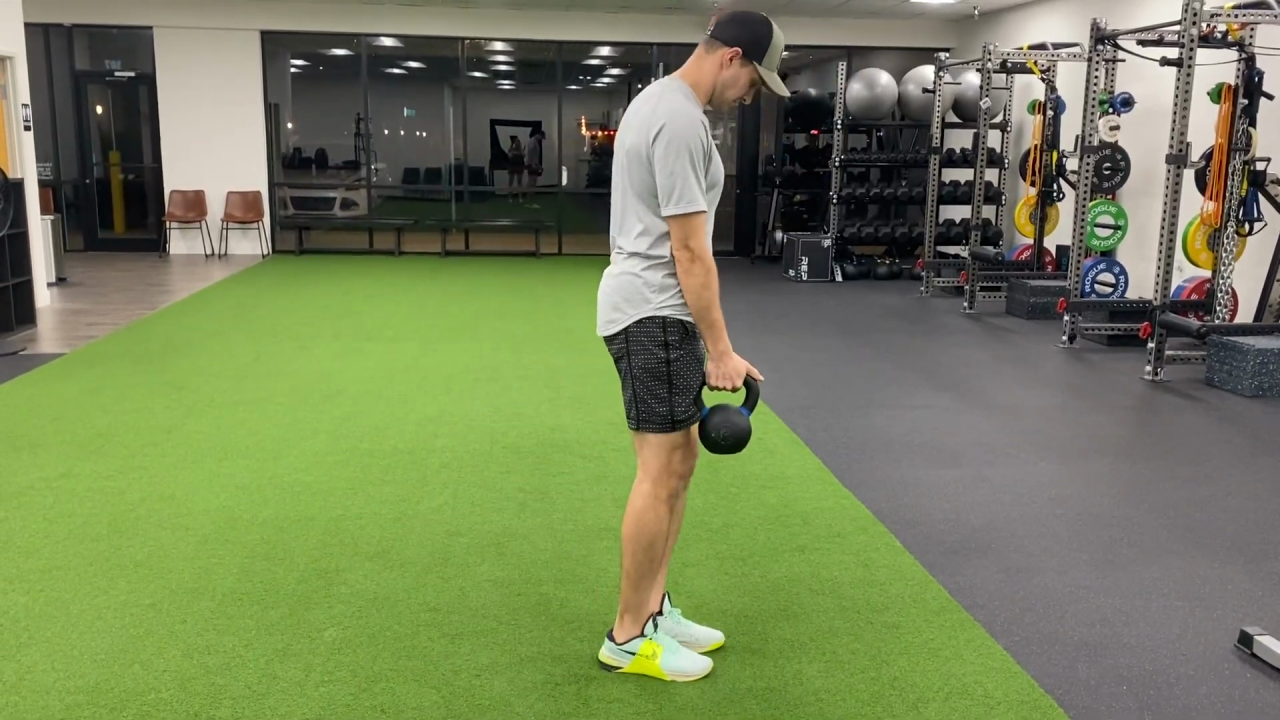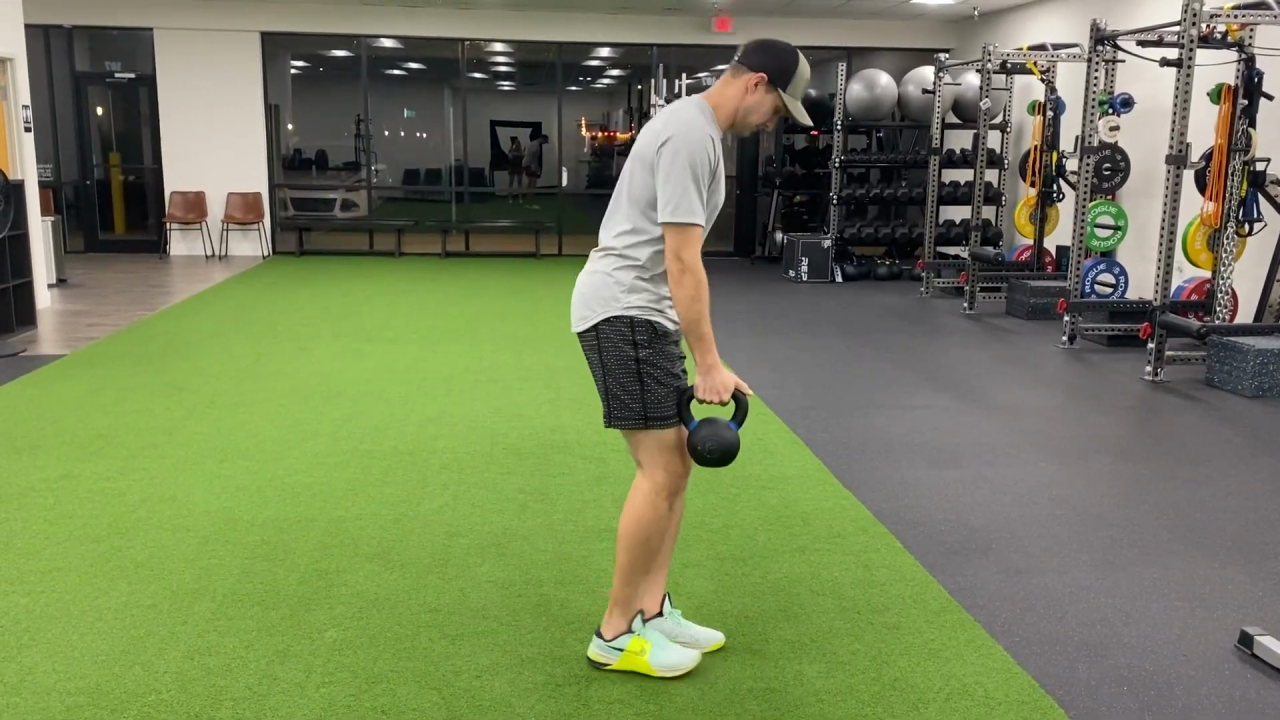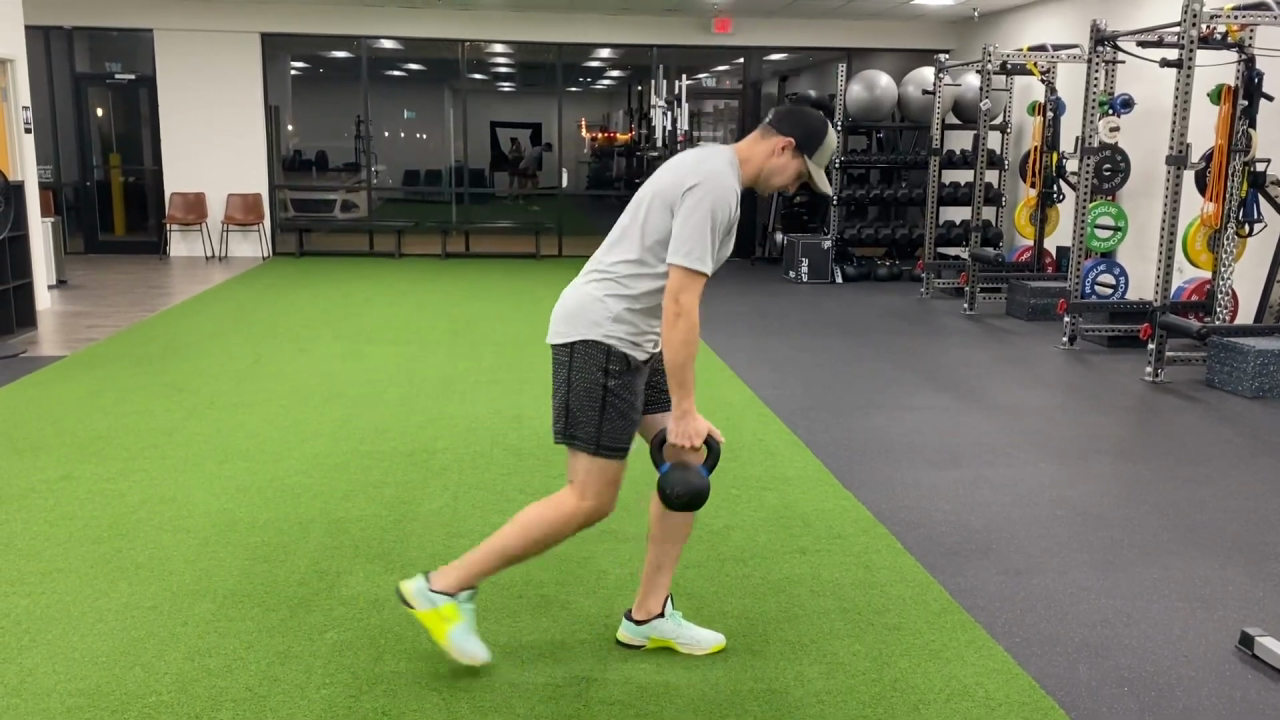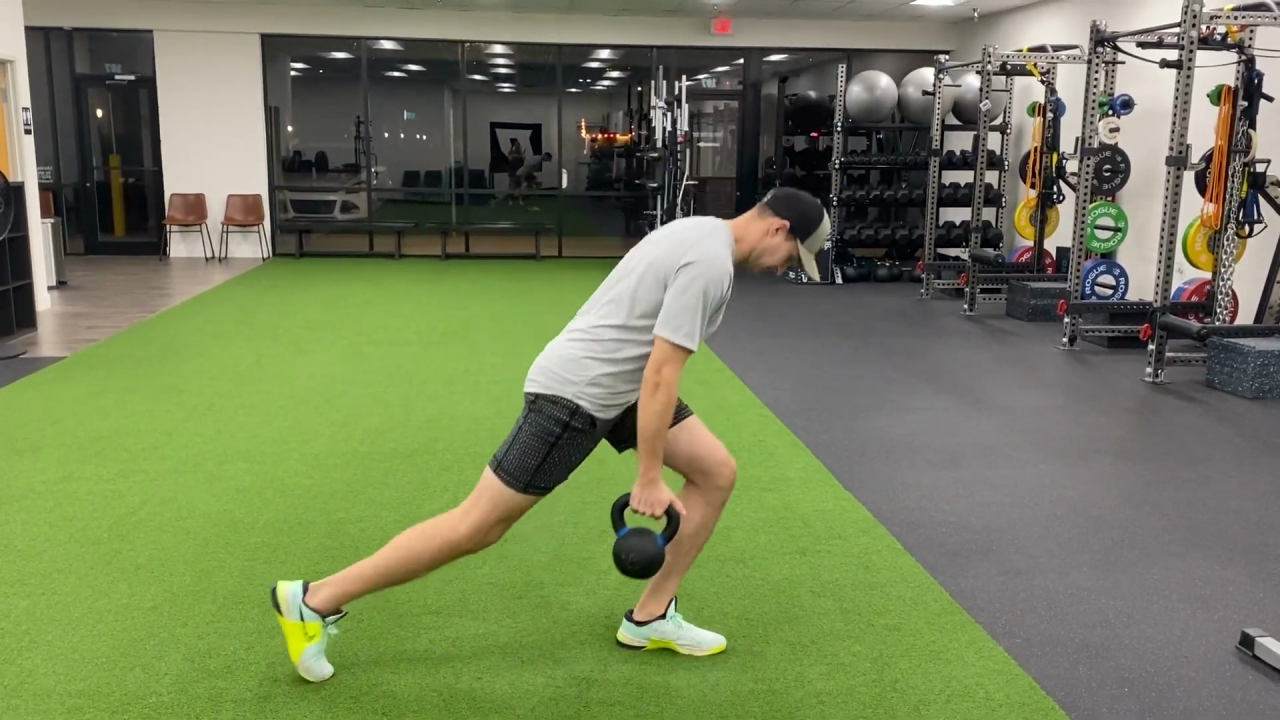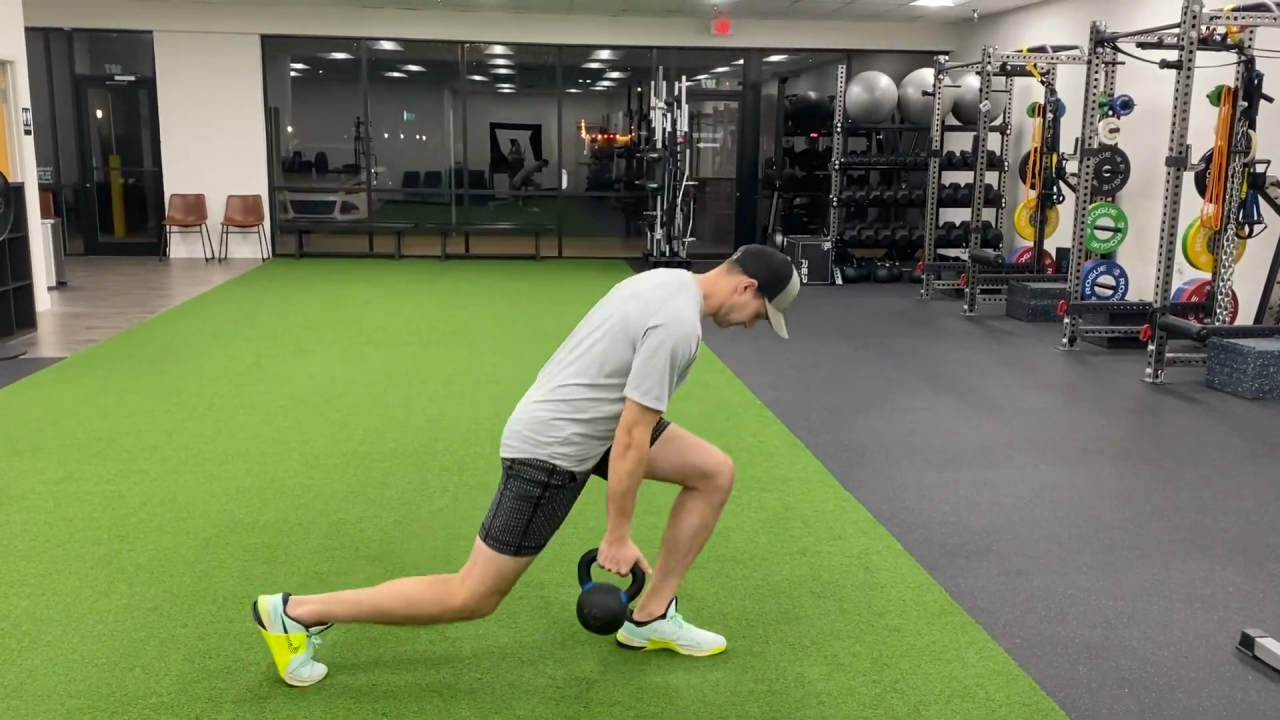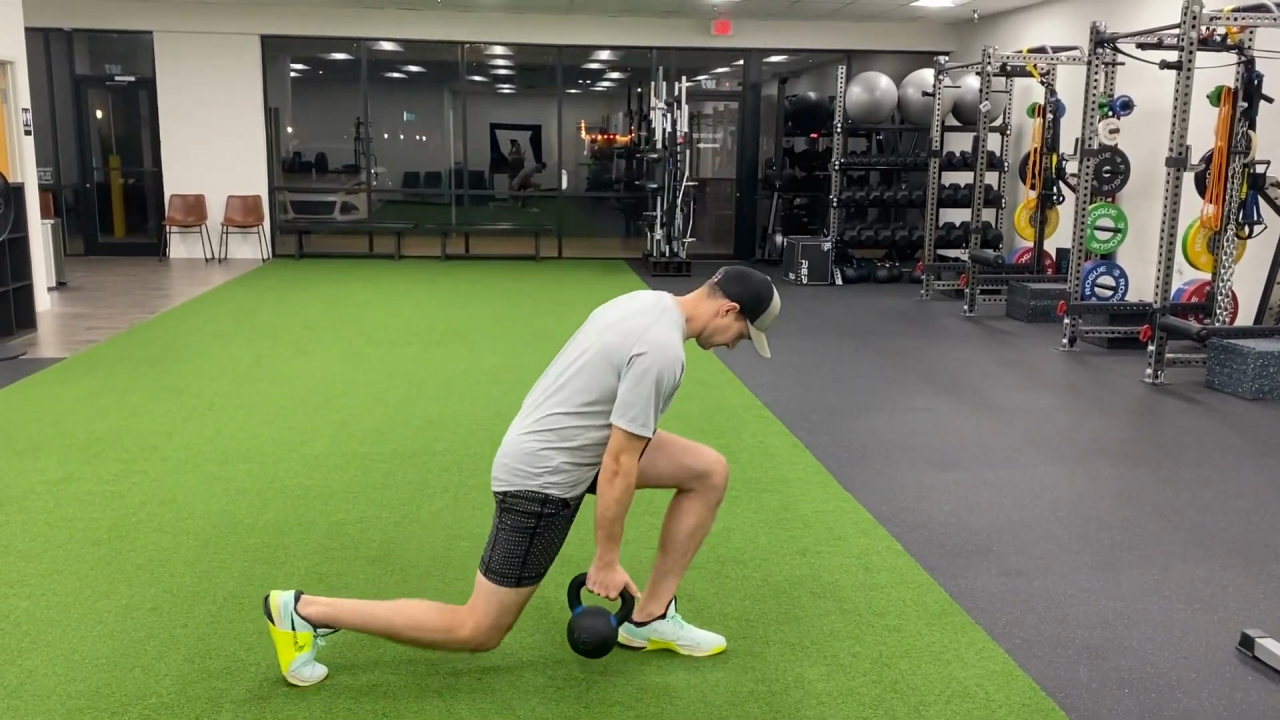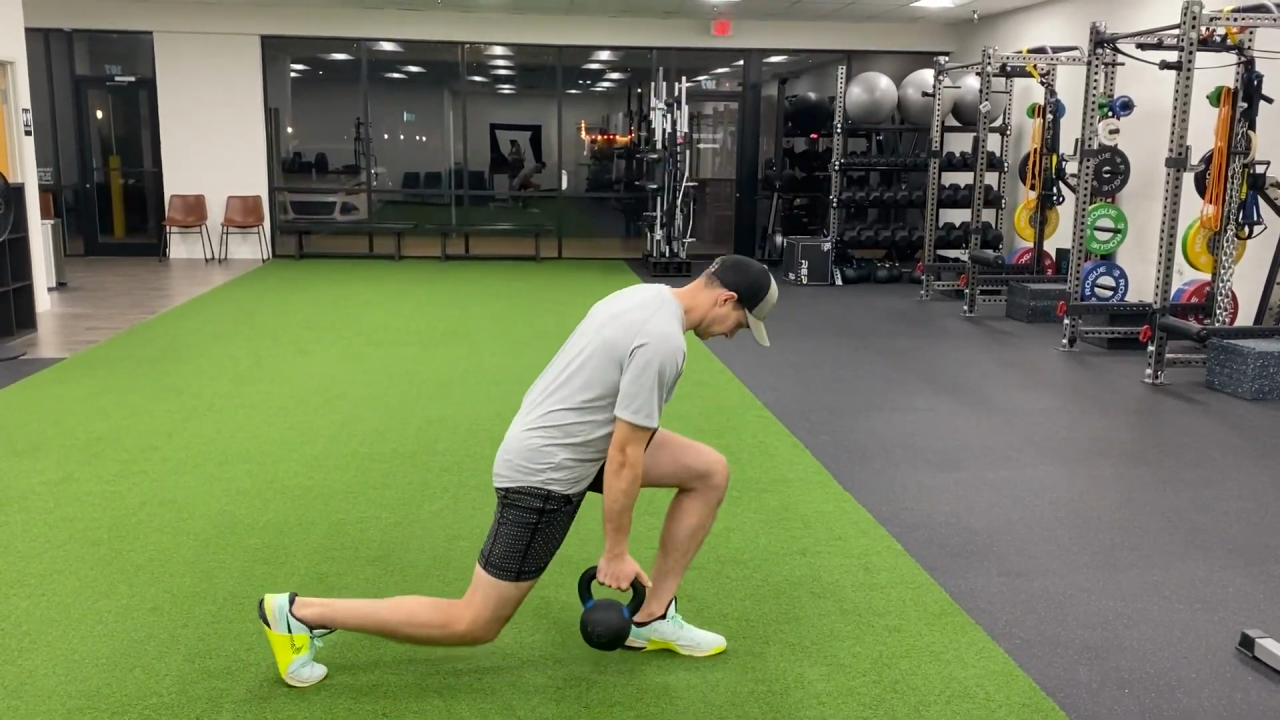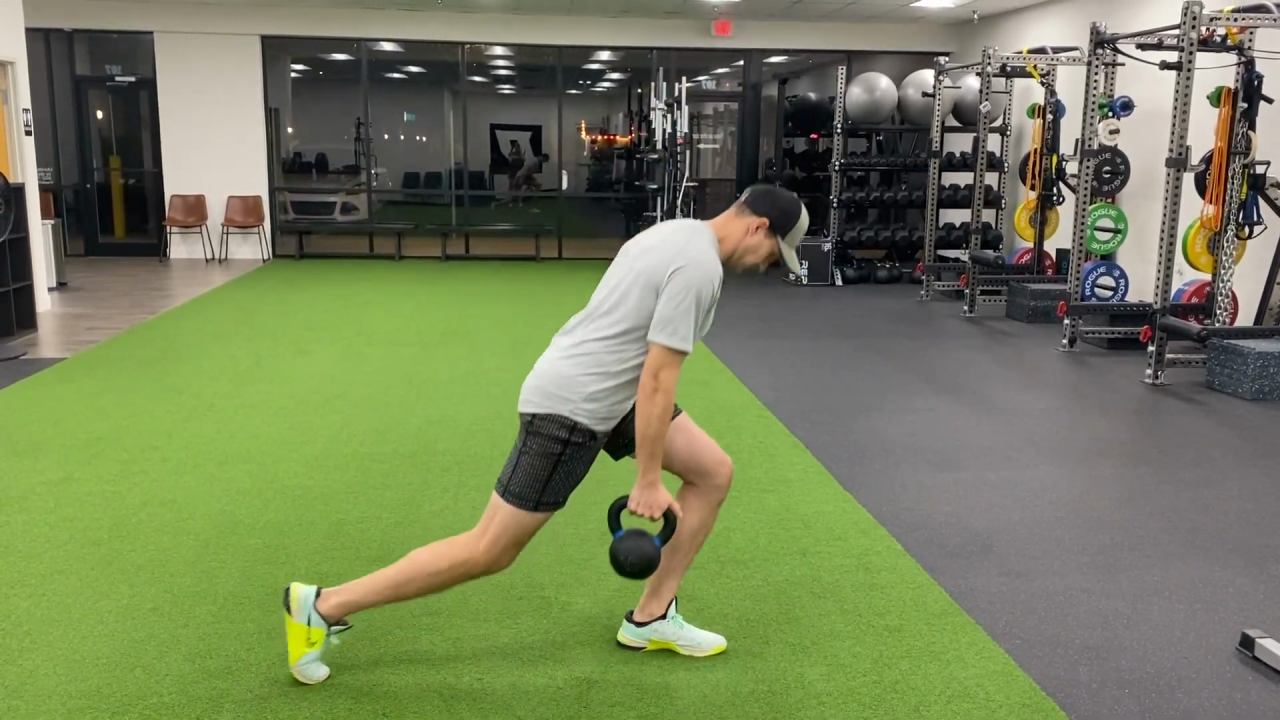
dt=0.2s
person 1, frame 1
left shoulder: (658, 102)
right shoulder: (680, 120)
right elbow: (690, 251)
right wrist: (720, 351)
left hip: (648, 307)
right hip: (657, 314)
left knee: (675, 468)
right knee: (662, 476)
left ankle: (652, 614)
right ankle: (628, 638)
person 1, frame 2
left shoulder: (689, 123)
right shoulder: (693, 135)
right elbow: (683, 262)
right wrist: (710, 366)
left hip: (634, 308)
right hip: (625, 313)
left knee: (671, 466)
right knee: (663, 473)
left ankle: (650, 614)
right ankle: (617, 633)
person 1, frame 3
left shoulder: (708, 168)
right shoulder: (717, 186)
right elbow: (680, 306)
right wrist: (685, 411)
left hip: (632, 336)
right hip: (601, 335)
left knee: (692, 463)
right knee: (590, 499)
left ankle: (649, 615)
right ankle: (443, 588)
person 1, frame 4
left shoulder: (699, 232)
right shoulder: (710, 265)
right elbow: (662, 377)
right wrist: (648, 480)
left hip: (612, 383)
right hip: (576, 392)
left knee: (718, 472)
right knee: (478, 525)
left ankle: (650, 617)
right ankle: (312, 601)
person 1, frame 5
left shoulder: (668, 281)
right shoulder: (678, 325)
right elbow: (632, 439)
right wrist: (618, 538)
left hip: (579, 424)
right hip: (552, 447)
left knee: (715, 474)
right knee: (473, 597)
left ankle: (650, 617)
right ankle: (296, 614)
person 1, frame 6
left shoulder: (649, 302)
right shoulder: (661, 352)
right elbow: (619, 466)
right wrist: (607, 562)
left hip: (557, 446)
right hip: (544, 475)
left knee: (709, 473)
right knee: (478, 631)
left ankle: (651, 617)
right ankle: (303, 612)
person 1, frame 7
left shoulder: (646, 296)
right shoulder: (663, 344)
right elbow: (625, 458)
right wrist: (616, 553)
left hip: (559, 443)
right hip: (547, 472)
left knee: (710, 472)
right knee: (473, 624)
left ankle: (652, 618)
right ankle: (297, 615)
person 1, frame 8
left shoulder: (678, 234)
right shoulder: (700, 268)
right elbow: (659, 380)
right wrist: (648, 482)
left hip: (602, 389)
right hip: (572, 403)
left knee: (714, 473)
right knee: (488, 550)
left ankle: (651, 617)
right ankle: (322, 608)
